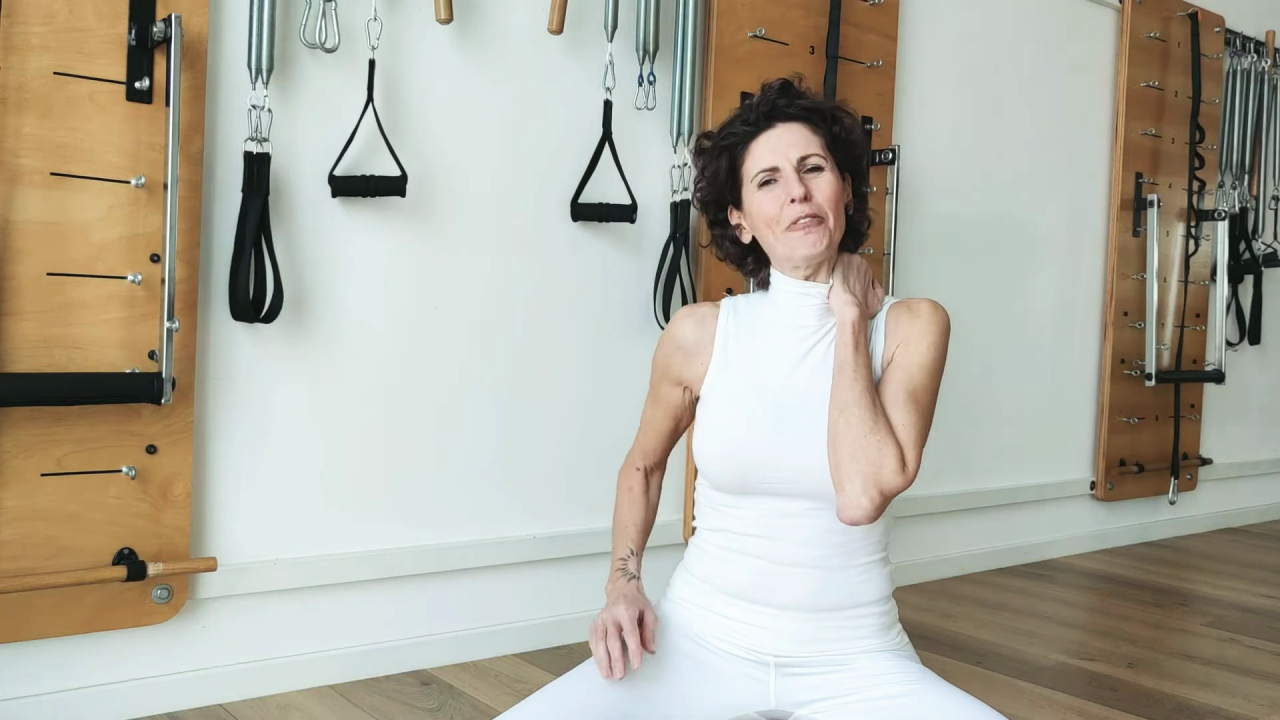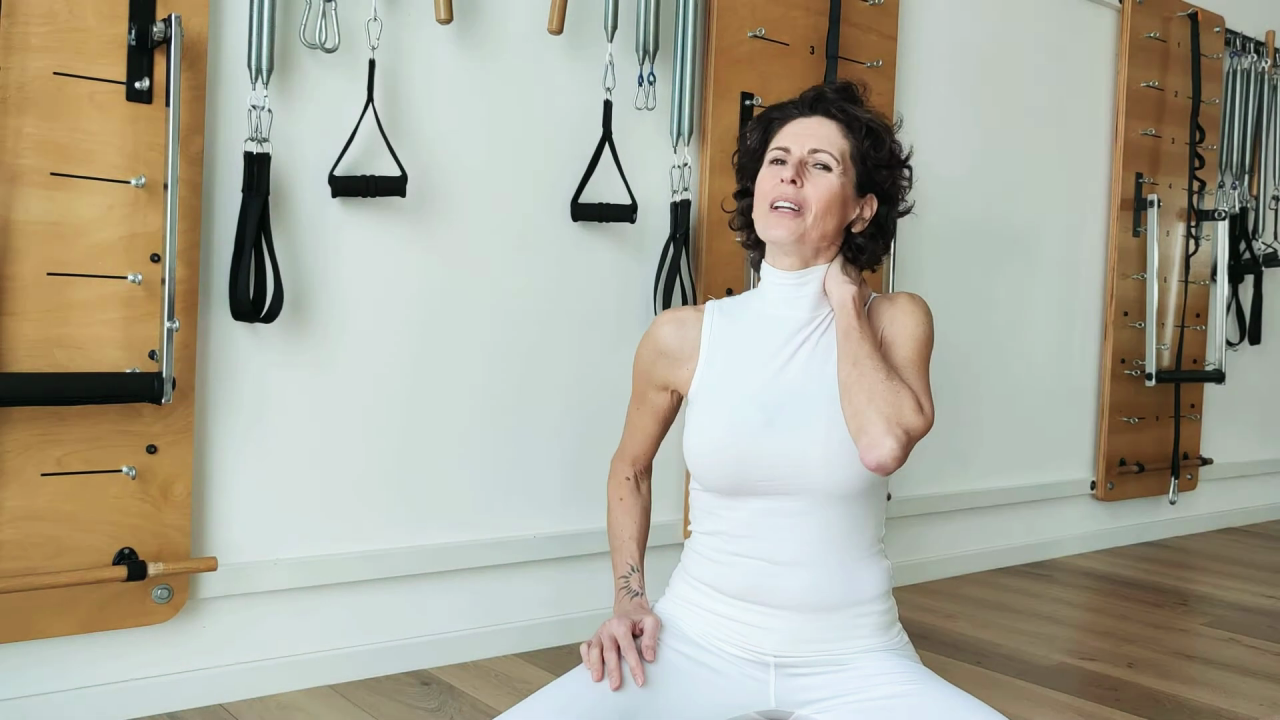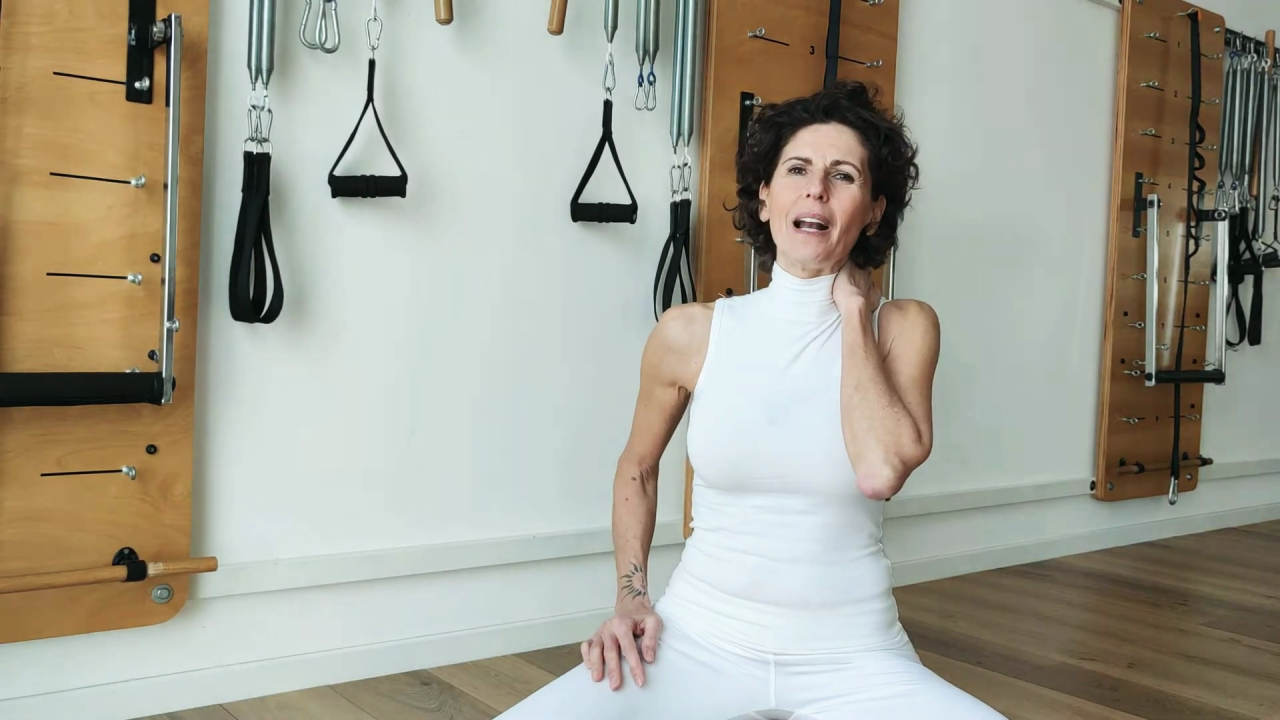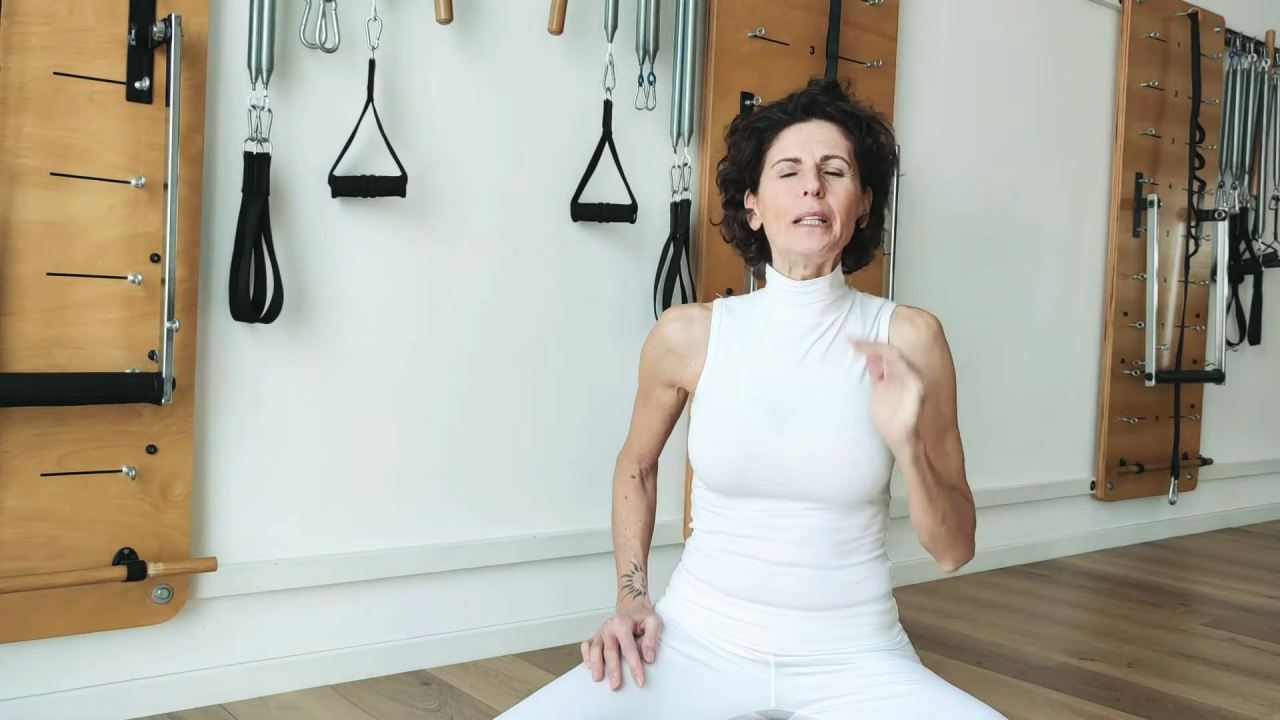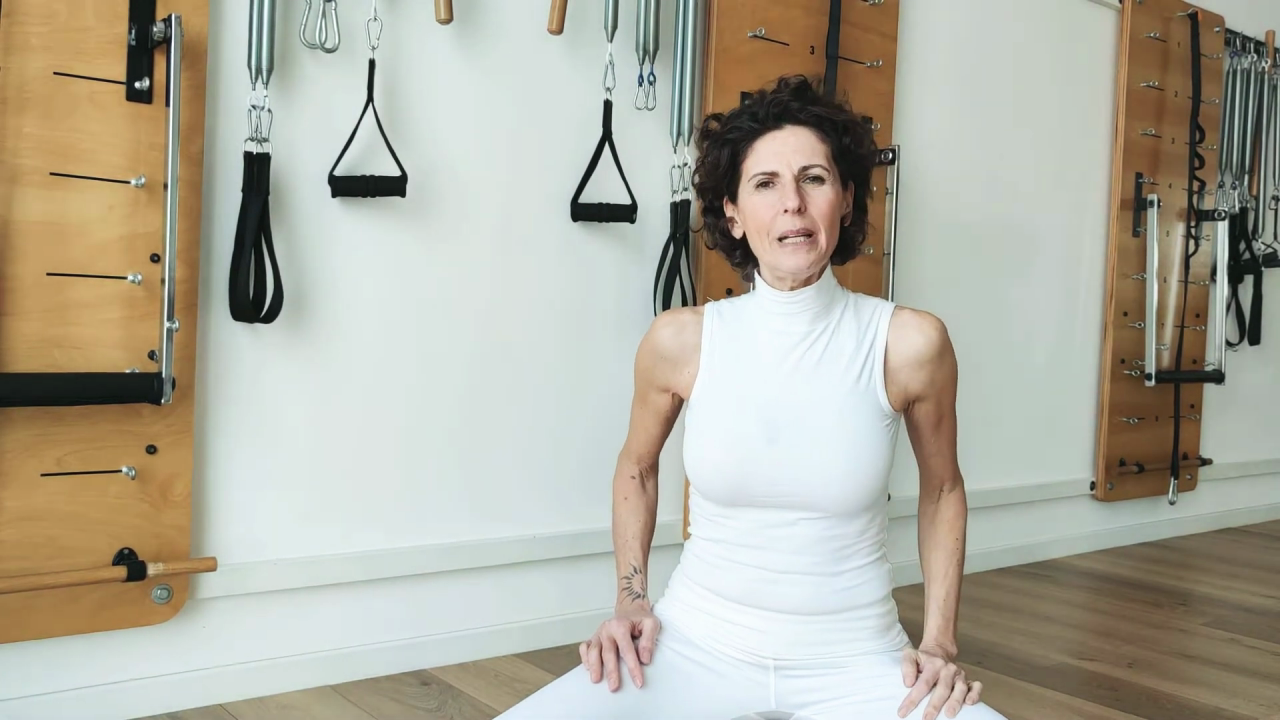
dt=1s
person 1, frame 1
left shoulder: (911, 326)
right shoulder: (698, 333)
left elbow: (862, 496)
right elbow: (641, 466)
left wrist: (850, 319)
right wrist: (623, 585)
left hip: (850, 660)
right hip: (700, 639)
person 1, frame 2
left shoulder: (896, 318)
right shoulder: (681, 335)
left elbow: (884, 446)
right elbow: (629, 468)
left wrist: (846, 301)
right wrist: (628, 599)
left hip: (851, 659)
right hip: (700, 642)
person 1, frame 3
left shoulder: (903, 326)
right shoulder: (689, 332)
left elbow: (882, 470)
right elbow: (636, 467)
left wrist: (854, 310)
right wrist: (630, 599)
left hip: (849, 657)
right hip: (700, 639)
person 1, frame 4
left shoulder: (908, 340)
right shoulder: (688, 334)
left elbow: (955, 549)
right elbow: (635, 466)
left wrist: (906, 444)
right wrist: (631, 599)
left hip: (851, 659)
right hip: (699, 641)
person 1, frame 5
left shoulder: (908, 342)
right shoulder: (678, 340)
left elbow: (942, 488)
right elbow: (636, 467)
left wrist: (939, 643)
right wrist: (629, 602)
left hip: (850, 661)
right hip: (697, 645)
